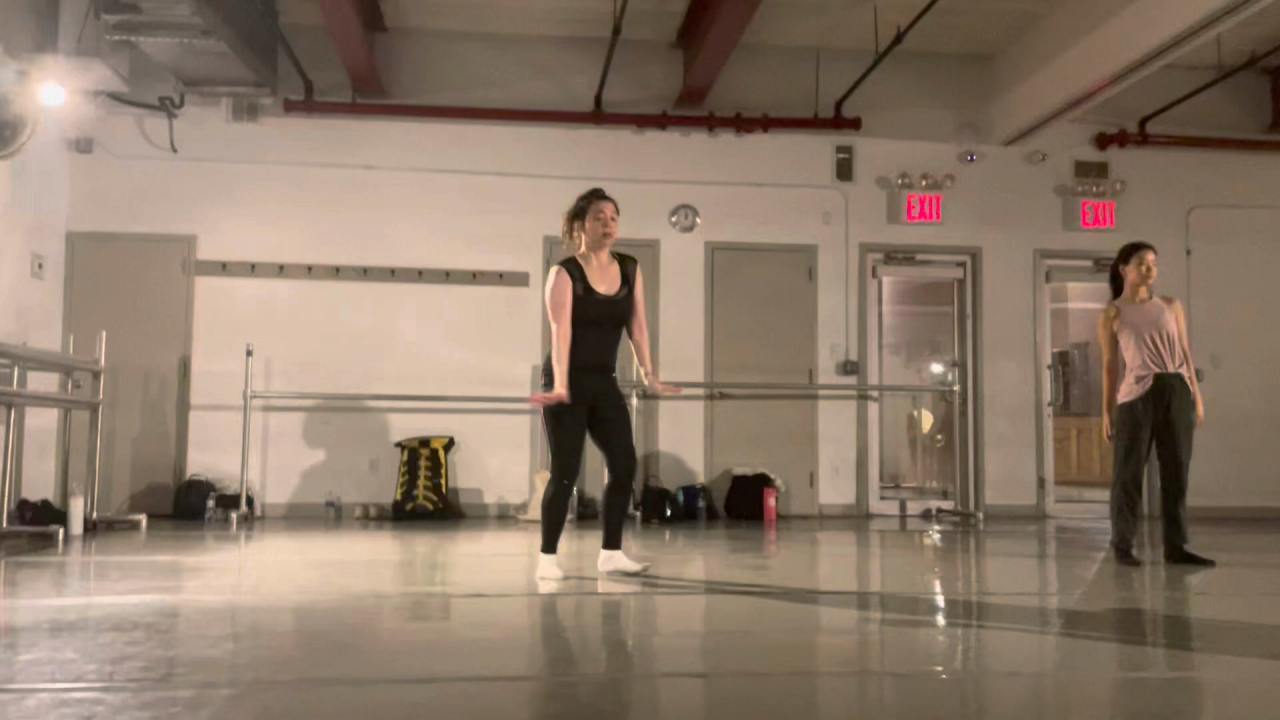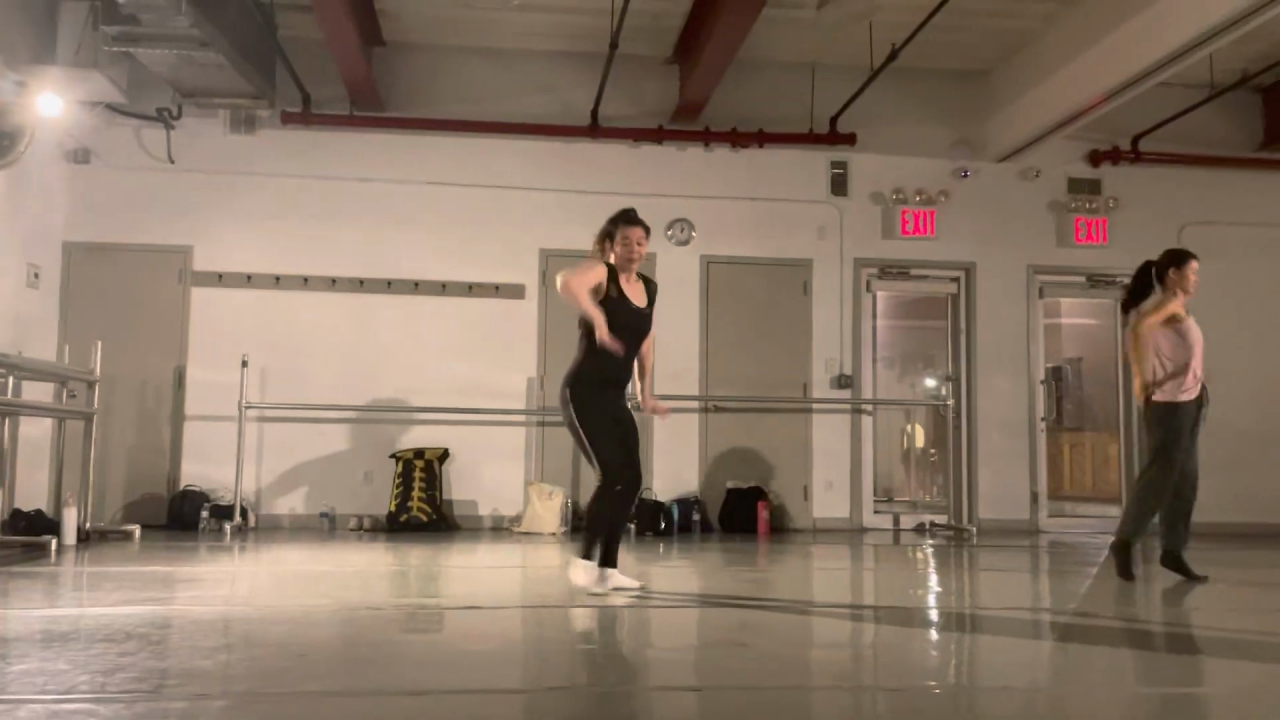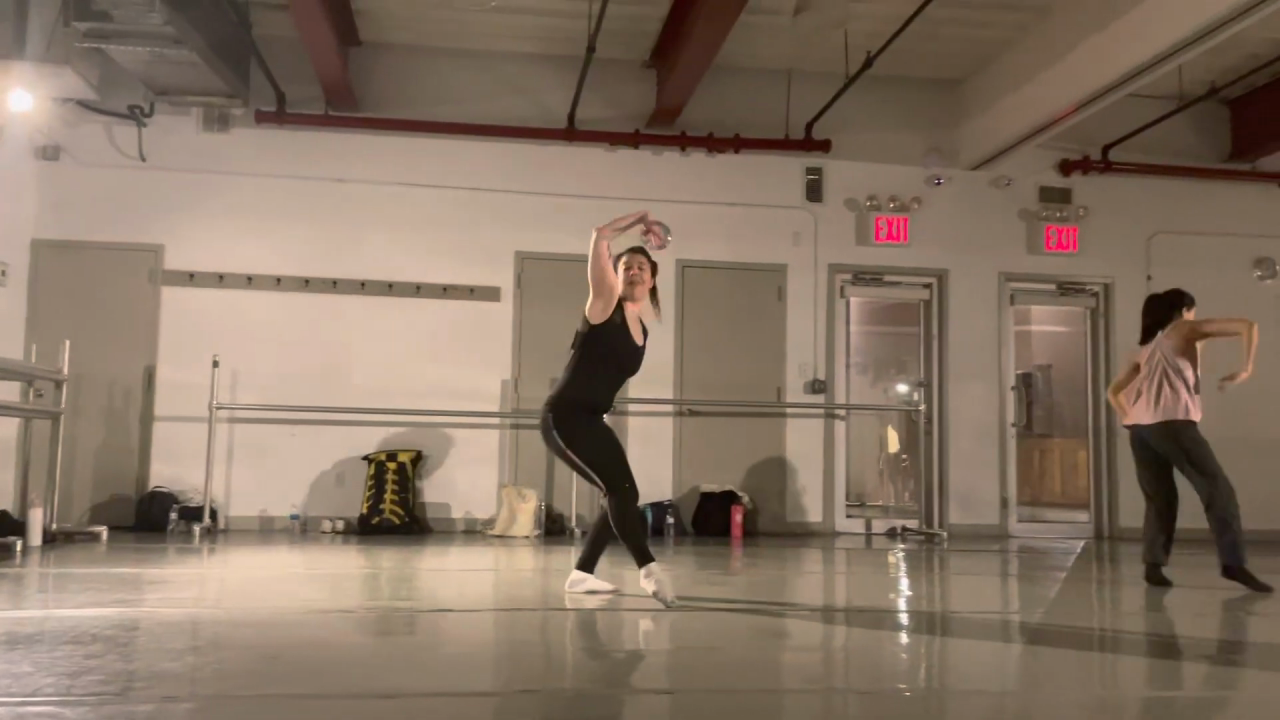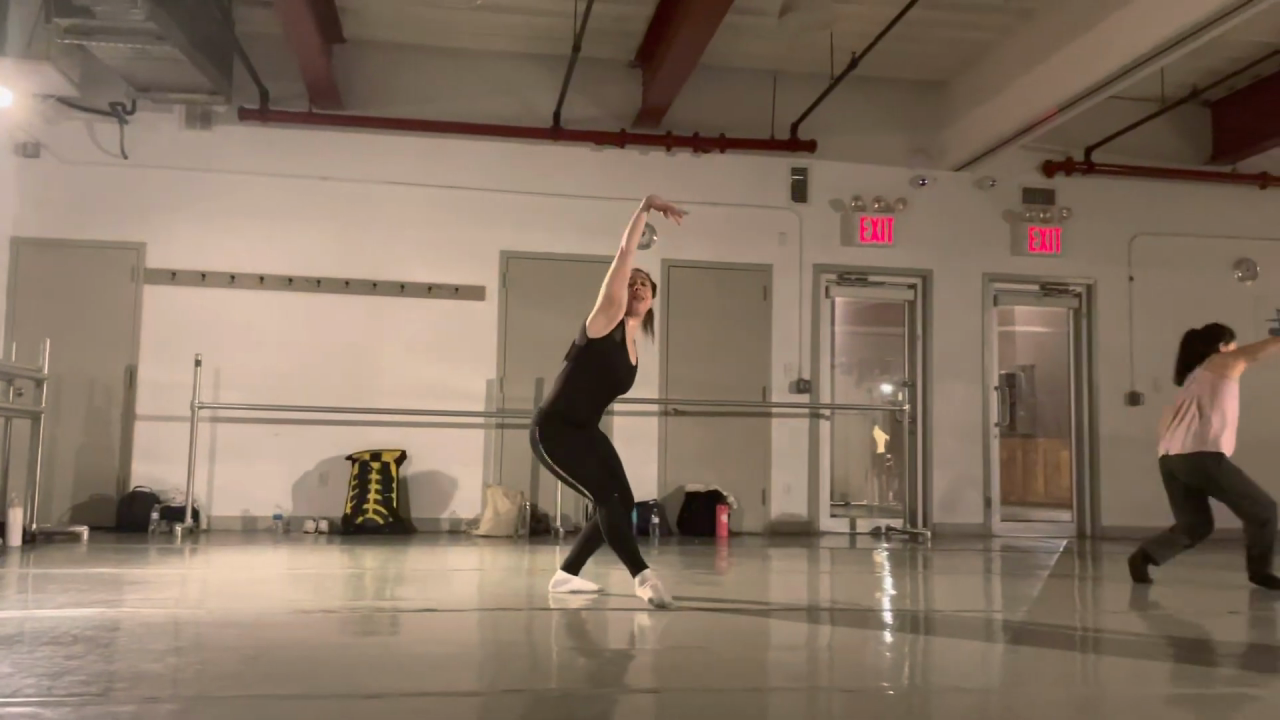
dt=0.4s
person 1, frame 1
left shoulder: (629, 269)
right shoulder: (564, 273)
left elbow: (636, 324)
right elbow: (560, 334)
left wrist: (649, 375)
right wrist: (559, 385)
left hip: (603, 382)
right hip: (567, 383)
left knee: (625, 465)
right knee: (566, 472)
left ankle: (611, 552)
right ankle: (547, 557)
person 1, frame 2
left shoulder: (649, 288)
right shoulder: (599, 275)
right elbow: (565, 283)
left wrist: (647, 392)
right wrist: (598, 318)
left hip: (615, 397)
right hip: (583, 392)
left knee: (630, 481)
right knee: (614, 477)
left ankle: (606, 567)
right ankle: (583, 560)
person 1, frame 3
left shoulder: (641, 330)
right shoulder: (606, 305)
right elbow: (599, 238)
right wrist: (638, 221)
left hip: (592, 422)
right hip: (563, 419)
left knee: (626, 495)
right knee: (618, 488)
left ankle: (582, 574)
right ankle: (649, 571)
person 1, frame 4
left shoulder: (632, 345)
right shoulder: (605, 321)
right elbow: (623, 256)
right wrist: (645, 208)
left hip: (587, 434)
right hip: (554, 432)
left knee: (621, 503)
right knee: (608, 498)
left ankle: (566, 574)
right ankle: (643, 577)
person 2, frame 1
left shoulder: (1171, 306)
right shoulder: (1112, 315)
left elbow: (1185, 354)
right elbow: (1111, 366)
left wrist: (1196, 396)
right wrist: (1107, 411)
left hip: (1176, 392)
right hip: (1136, 396)
left knee: (1176, 472)
right knee: (1130, 472)
left ankle: (1175, 545)
right ankle: (1123, 544)
person 2, frame 2
left shoulder: (1181, 310)
right shoulder: (1169, 304)
right elbow: (1136, 327)
right wrist: (1140, 378)
left hip: (1186, 403)
right hip: (1172, 402)
left knee: (1185, 479)
right knee: (1160, 476)
left ankle: (1173, 552)
right ankle: (1124, 542)
person 2, frame 3
left shoulder: (1145, 349)
right shoulder: (1189, 328)
left elbow: (1114, 392)
right elbow: (1247, 326)
right wrist: (1245, 368)
left hip: (1139, 428)
right hip: (1173, 424)
left knee: (1161, 499)
right knee: (1218, 489)
left ankle: (1152, 565)
right ankle: (1233, 563)
person 2, frame 4
left shoulder: (1189, 383)
right shoulder: (1226, 360)
left elbow: (1164, 429)
left hip: (1170, 459)
right hip: (1202, 456)
left knee: (1196, 525)
left ankle: (1144, 556)
